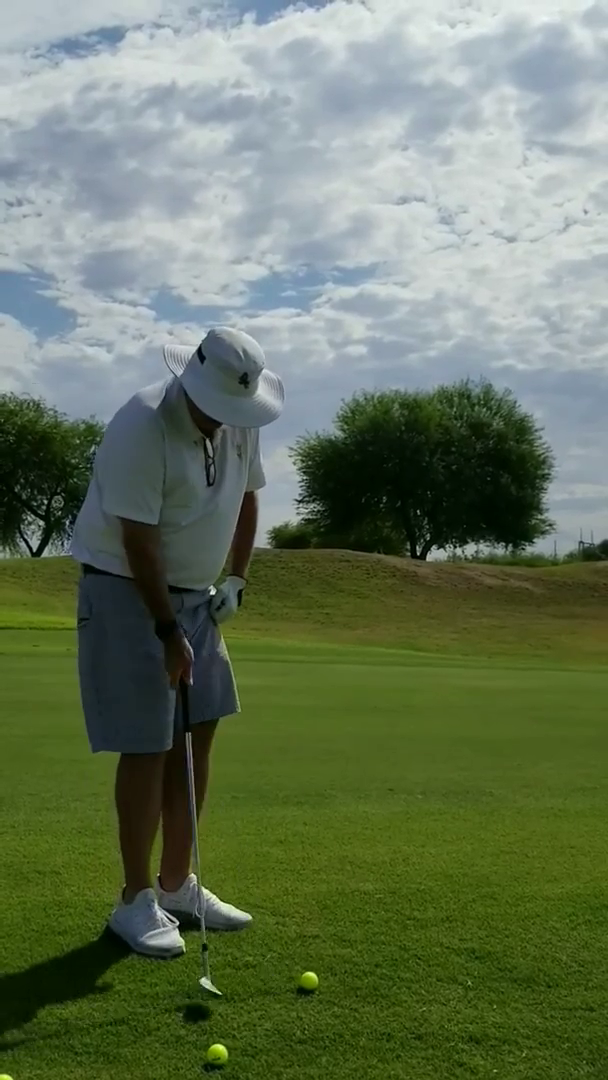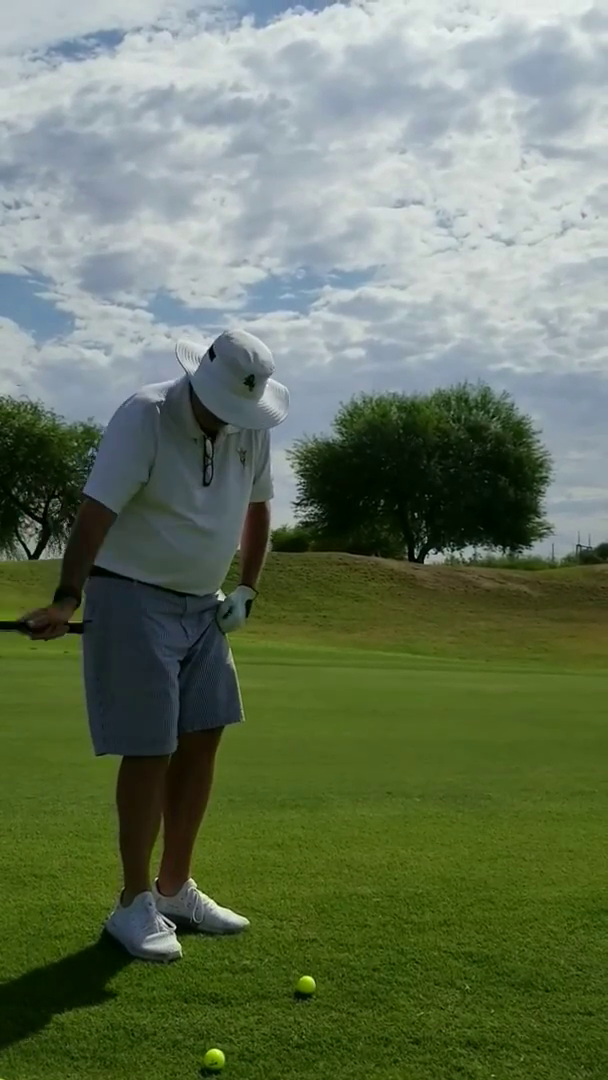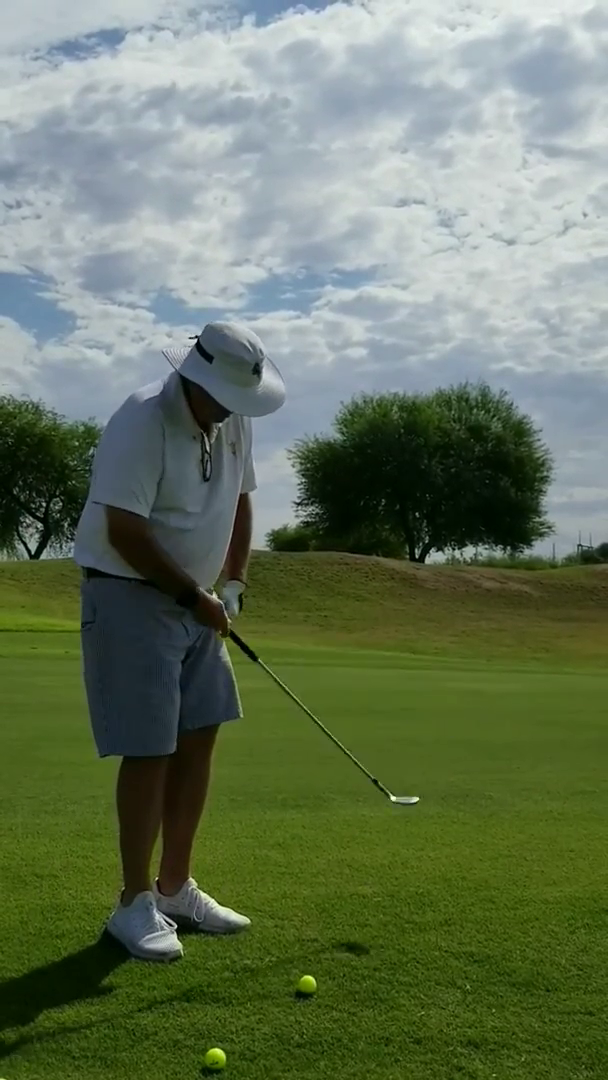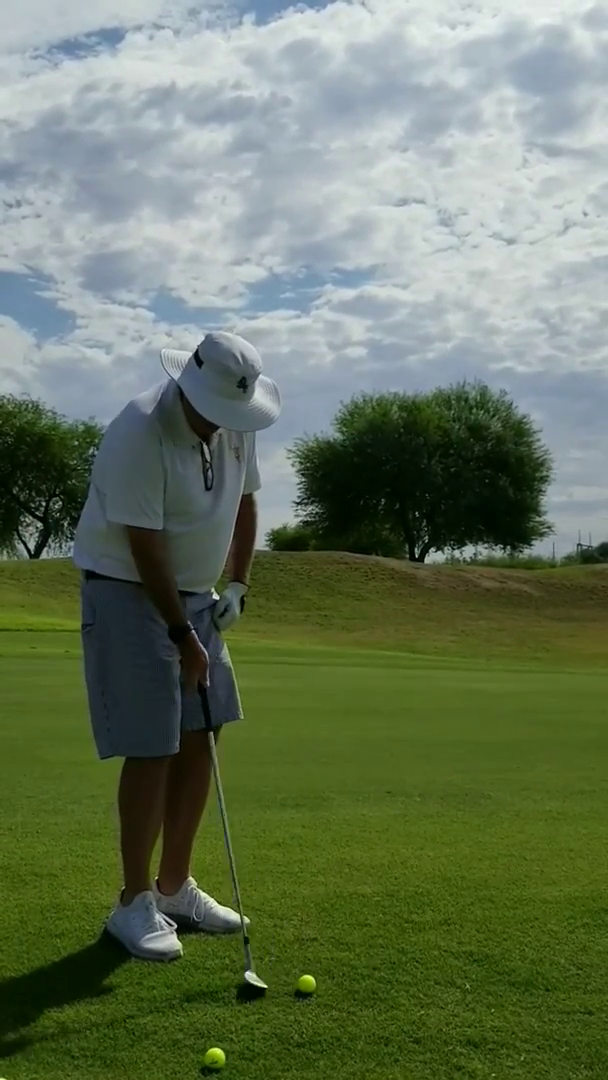
dt=1s
person 1, frame 1
left shoulder: (240, 421)
right shoulder: (141, 425)
left elbow: (246, 497)
right elbow: (138, 540)
left wrist: (236, 580)
right wrist: (168, 635)
left hip: (195, 594)
right hip: (128, 596)
left knee: (197, 735)
right knee: (147, 746)
left ankle: (177, 884)
right ankle: (137, 898)
person 1, frame 2
left shoulder: (252, 429)
right shoulder: (142, 418)
left elbow: (256, 508)
right elbow: (97, 514)
left wrist: (246, 590)
right wrist: (65, 598)
left hip: (199, 604)
right hip: (131, 598)
left knee: (202, 740)
right knee: (149, 751)
left ankle: (175, 887)
right ankle: (134, 902)
person 1, frame 3
left shoulder: (233, 421)
right shoulder: (140, 423)
left elbow: (239, 502)
right elbow: (123, 532)
left wrist: (234, 584)
right wrist: (193, 598)
left hip: (195, 602)
right hip: (131, 599)
left knee: (198, 741)
right knee: (149, 751)
left ankle: (176, 888)
right ankle: (135, 903)
person 1, frame 4
left shoulder: (236, 423)
right shoulder: (138, 432)
left elbow: (244, 502)
right elbow: (145, 547)
left wrist: (237, 586)
right wrist: (181, 638)
left hip: (196, 598)
right hip: (129, 599)
left knee: (199, 741)
right knee: (151, 751)
left ankle: (176, 888)
right ankle: (135, 901)
